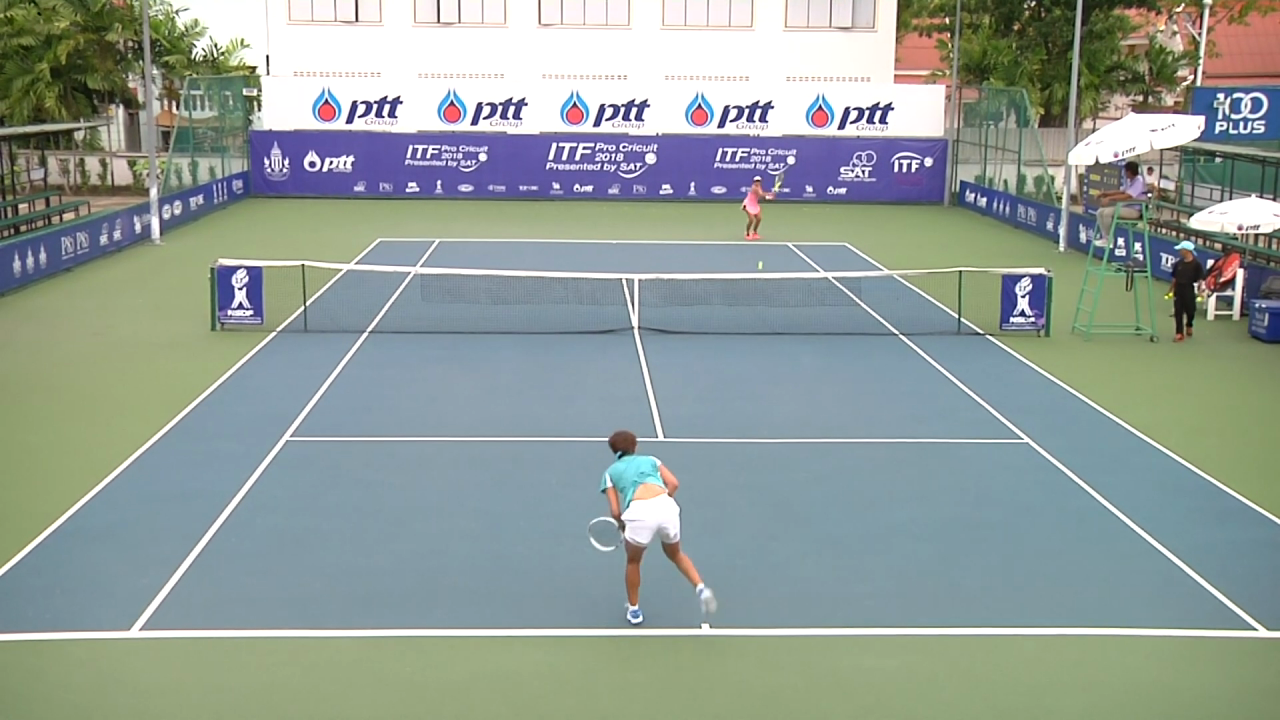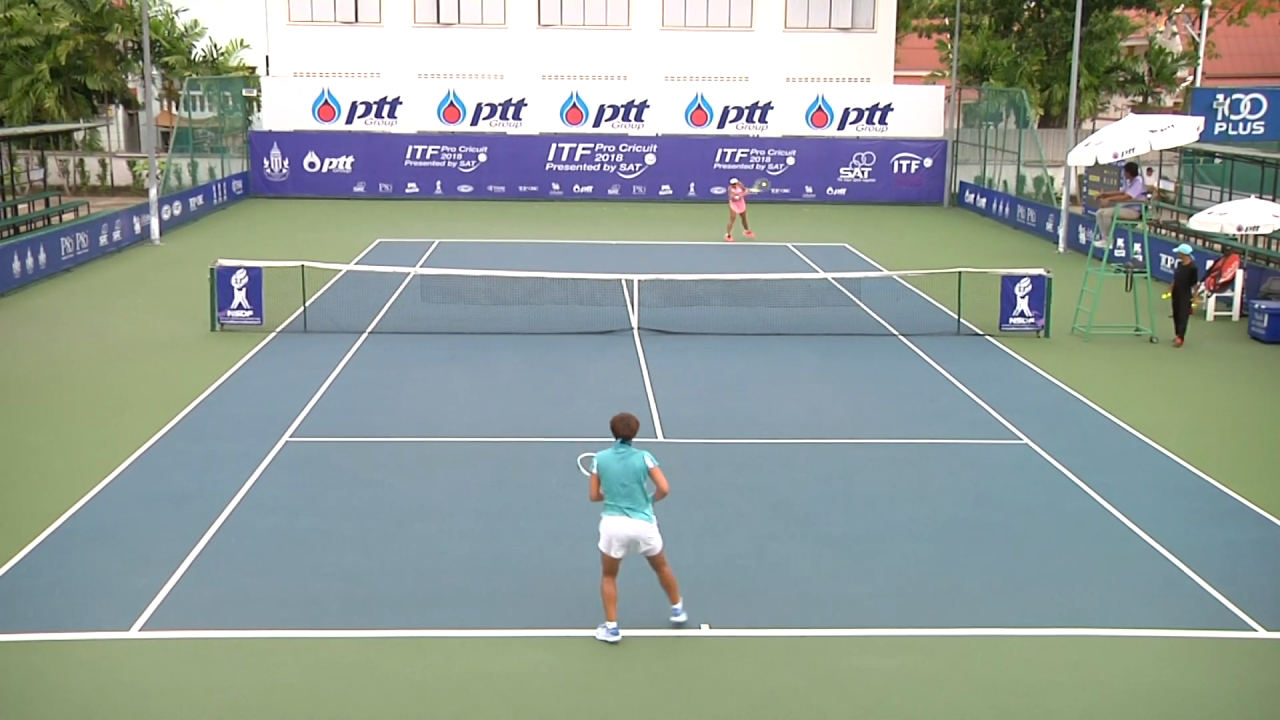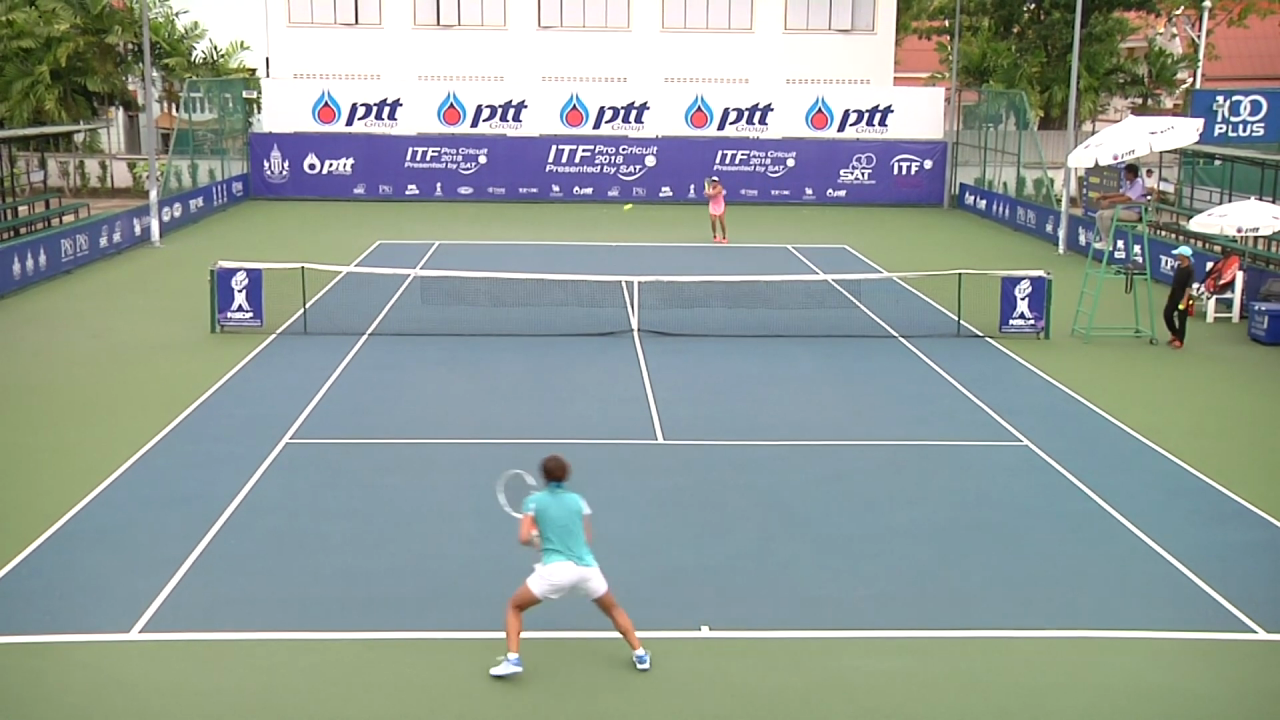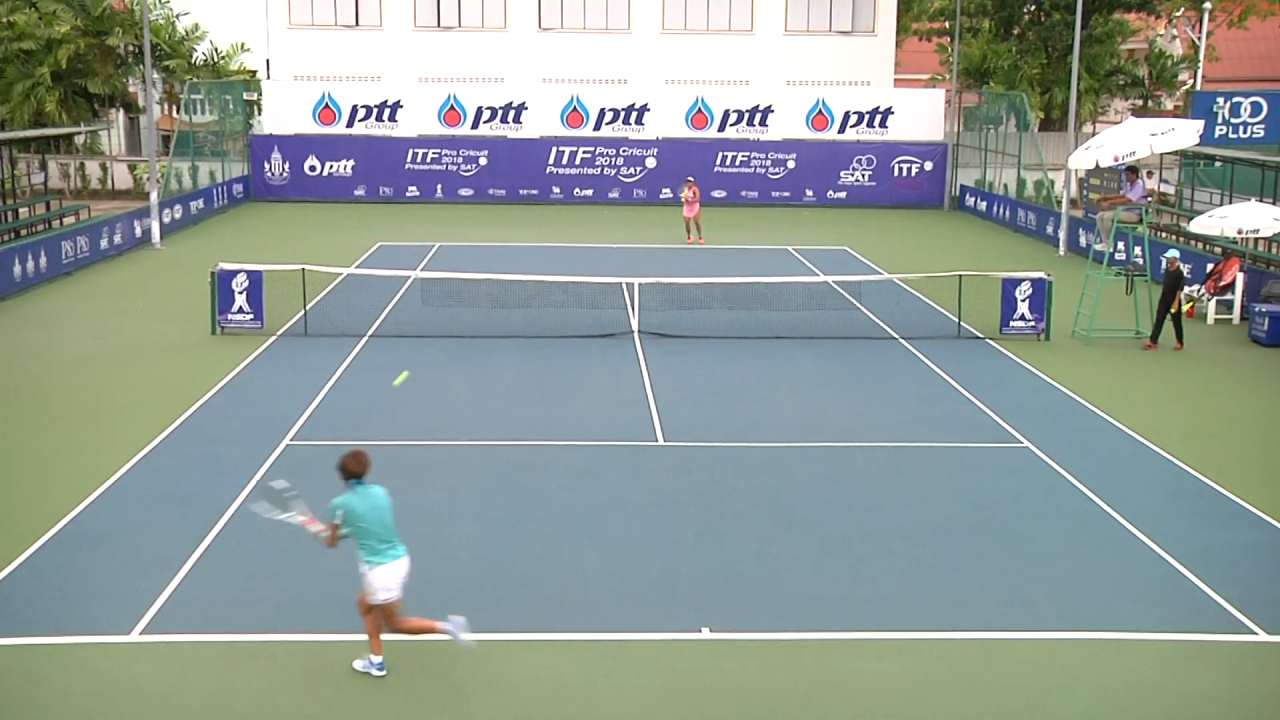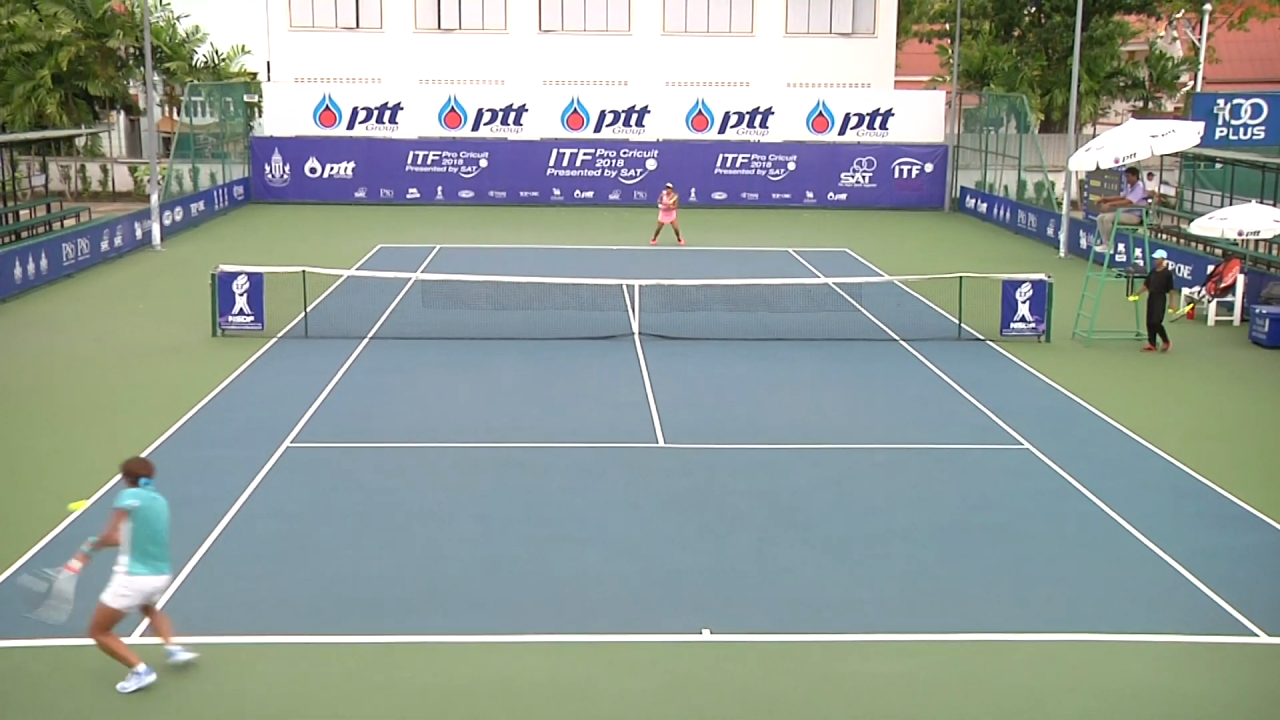
dt=0.4s
person 1, frame 1
left shoulder: (610, 472)
right shoulder: (649, 460)
left elbow: (615, 512)
right elbow: (673, 484)
left wrist: (623, 525)
left hip: (639, 513)
right hip: (666, 507)
left knee: (633, 562)
right knee: (675, 555)
left ankle: (634, 610)
right ankle: (701, 590)
person 1, frame 2
left shoulder: (600, 458)
right shoulder: (643, 457)
left elbow: (593, 496)
right elbow: (664, 489)
left hip: (613, 525)
right hip: (643, 525)
left knee: (608, 576)
right knee: (661, 567)
left ankle: (611, 627)
right ankle: (677, 610)
person 1, frame 3
left shoulder: (534, 501)
right shoulder: (577, 500)
left elbow: (524, 538)
right elbow: (586, 539)
left wrist: (536, 536)
left hip: (554, 569)
right hip: (585, 567)
left knee: (514, 608)
right knee: (613, 609)
left ankle: (513, 660)
right ankle: (640, 654)
person 1, frame 4
left shoulder: (339, 504)
right shoulder: (379, 492)
left elbow: (331, 542)
left wrist: (331, 533)
left hip: (379, 569)
right hip: (398, 560)
left knee: (396, 625)
right knee: (364, 606)
left ankle: (447, 627)
right ankle: (376, 660)
person 1, frame 5
left shoulder: (129, 497)
right shoulder: (160, 501)
left elbow: (110, 537)
right elbow: (121, 538)
left wrist: (88, 547)
right wrist: (86, 552)
left hip: (135, 578)
right hip: (161, 576)
left knee: (97, 632)
right knee: (149, 609)
left ankle: (140, 670)
right ankle: (174, 649)
